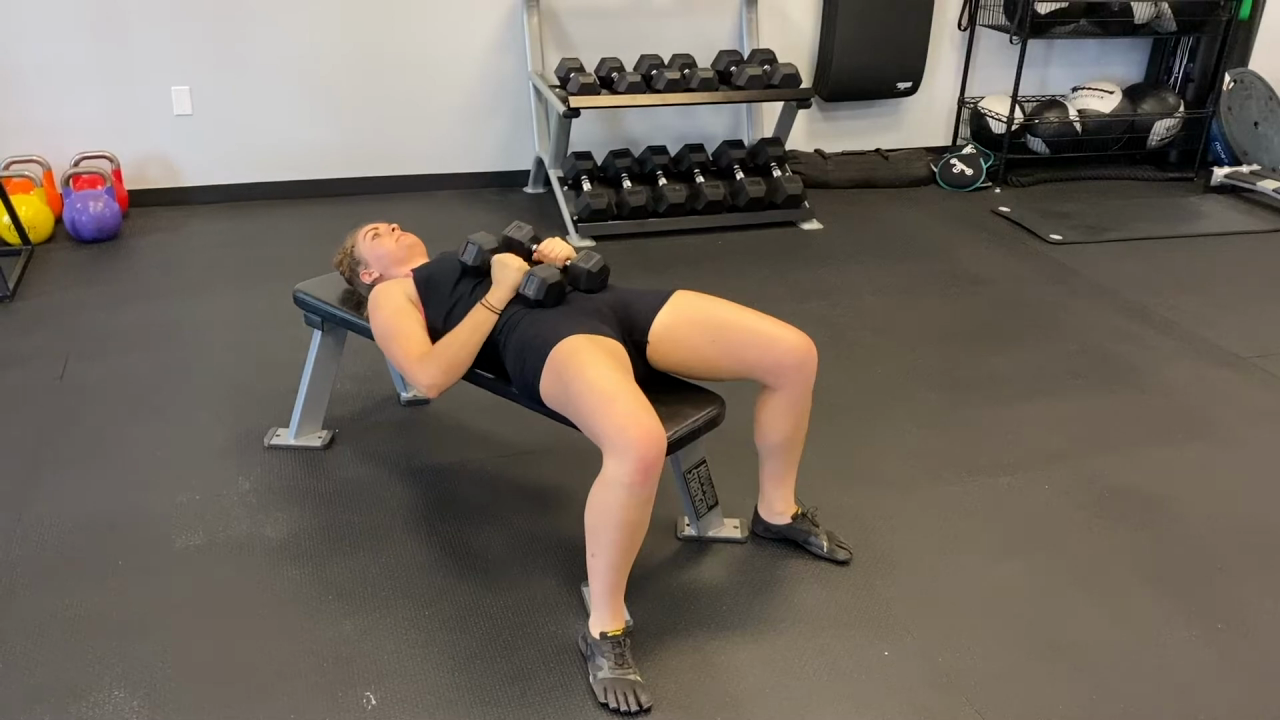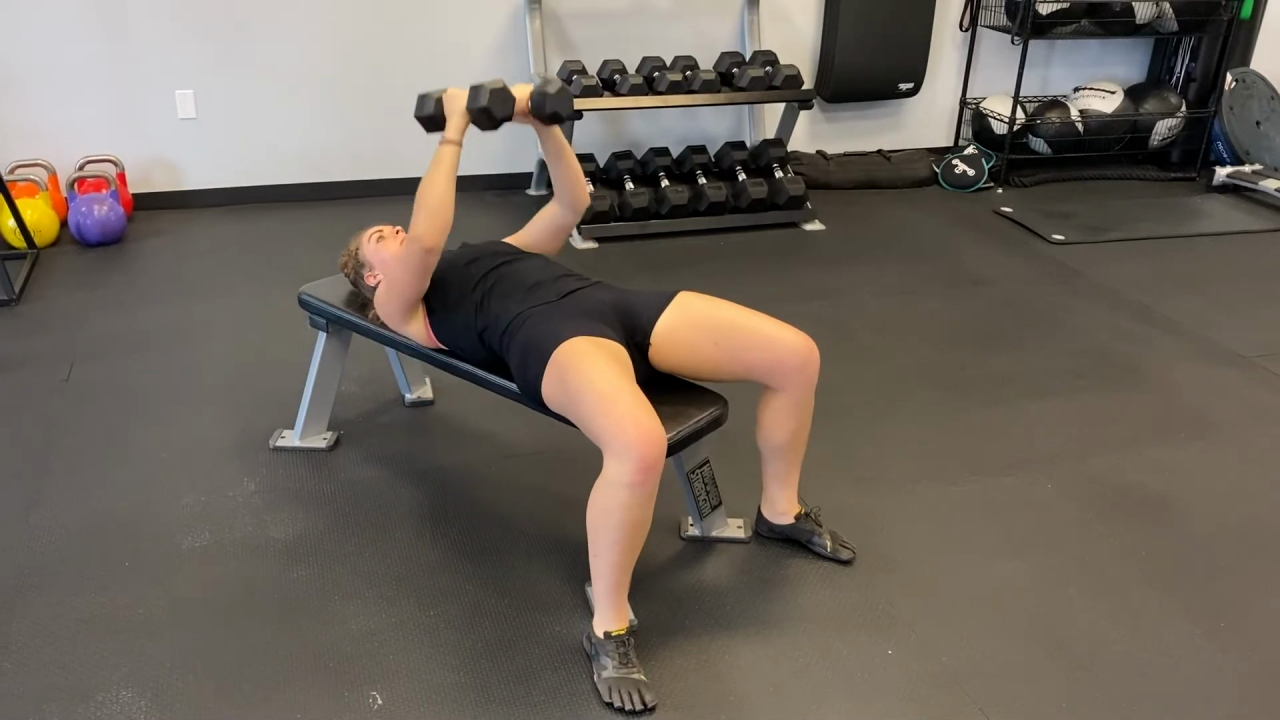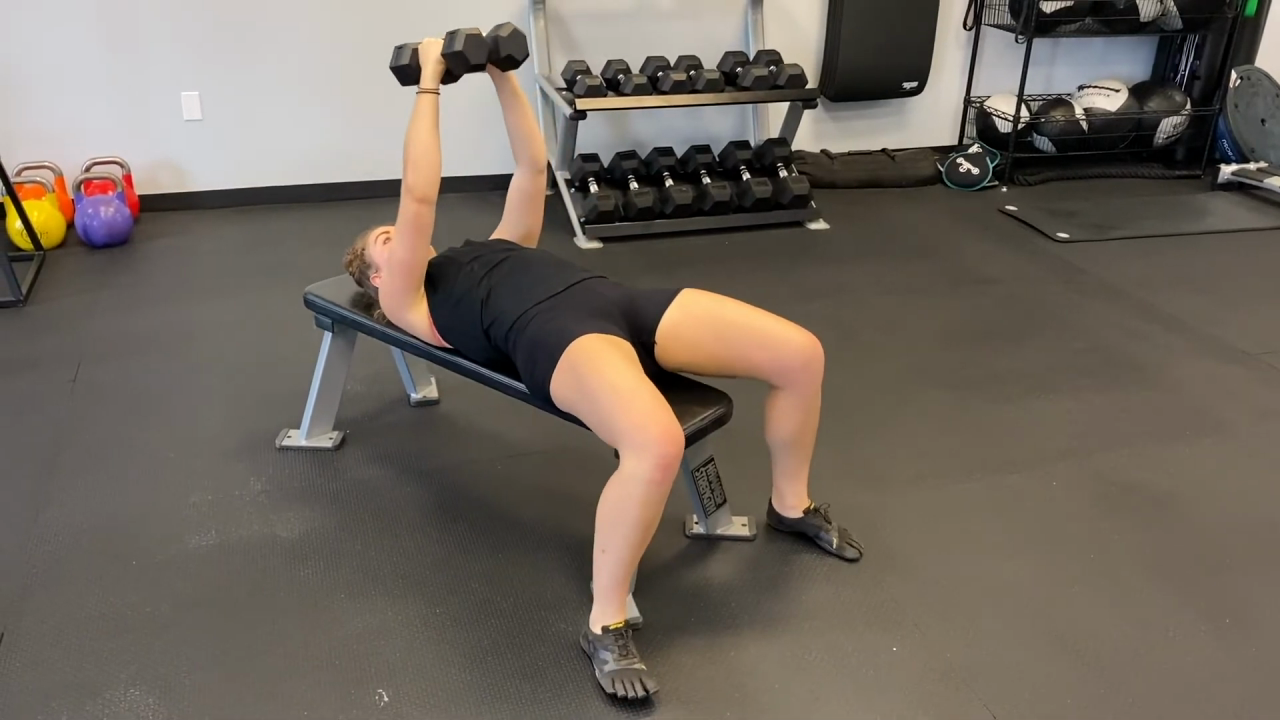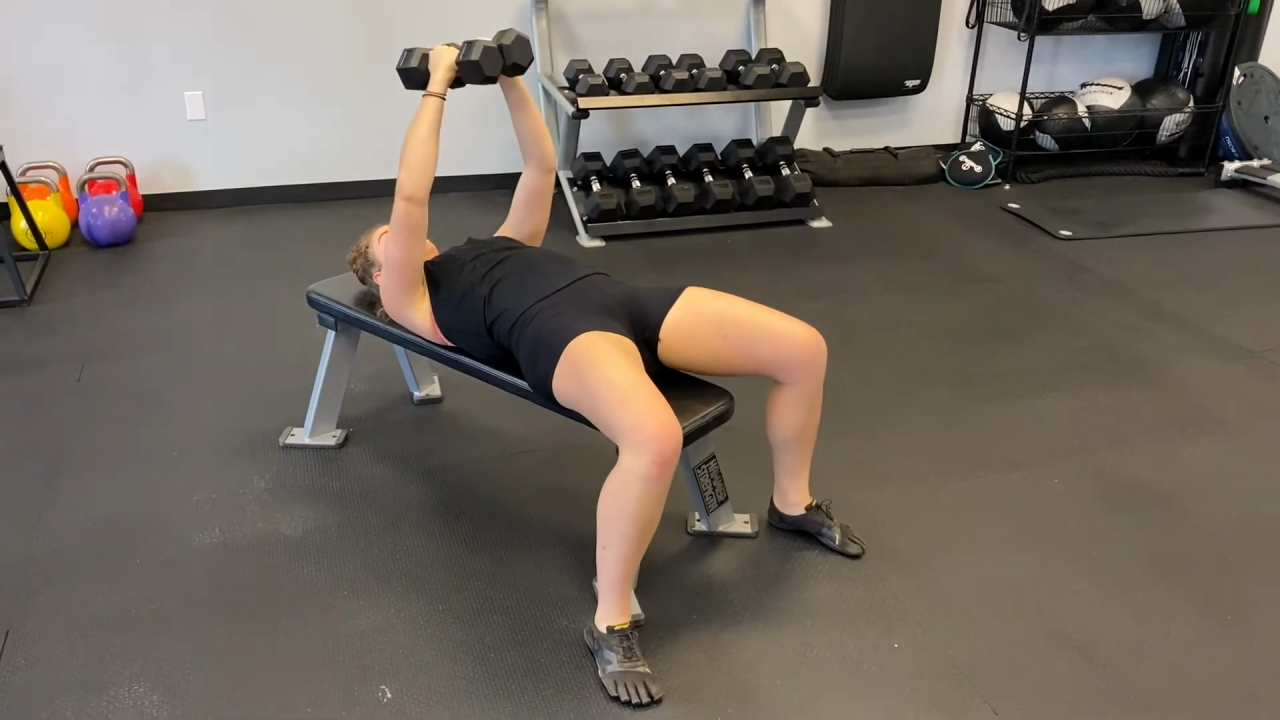
dt=1s
person 1, frame 1
right shoulder: (391, 295)
right elbow: (430, 376)
left wrist: (568, 257)
right wrist: (497, 295)
right hip: (545, 331)
left knee: (793, 354)
right knee: (638, 445)
left ankle: (777, 511)
right ankle: (604, 630)
person 1, frame 2
left shoulder: (500, 247)
right shoulder: (398, 302)
left elbow: (573, 202)
right elbow: (427, 238)
left wrist: (543, 125)
right wrist: (453, 133)
left hip: (613, 302)
right hip: (547, 332)
left knee: (796, 357)
right knee: (639, 447)
left ankle: (780, 511)
right ankle: (608, 629)
person 1, frame 3
left shoulder: (493, 250)
right shoulder: (405, 299)
left elbow: (532, 169)
right elbow: (420, 194)
left wrist: (501, 75)
right wrist: (429, 84)
left hip: (619, 302)
right hip: (553, 332)
left knee: (801, 354)
right knee: (657, 444)
left ankle: (792, 505)
right ankle: (605, 626)
person 1, frame 4
left shoulder: (496, 246)
right shoulder: (409, 296)
left elbow: (541, 167)
right elbow: (409, 194)
left wrist: (509, 80)
right wrist: (436, 88)
left hip: (620, 299)
right hip: (555, 329)
left knee: (803, 349)
right knee: (655, 440)
left ankle: (793, 503)
right ankle: (610, 624)
